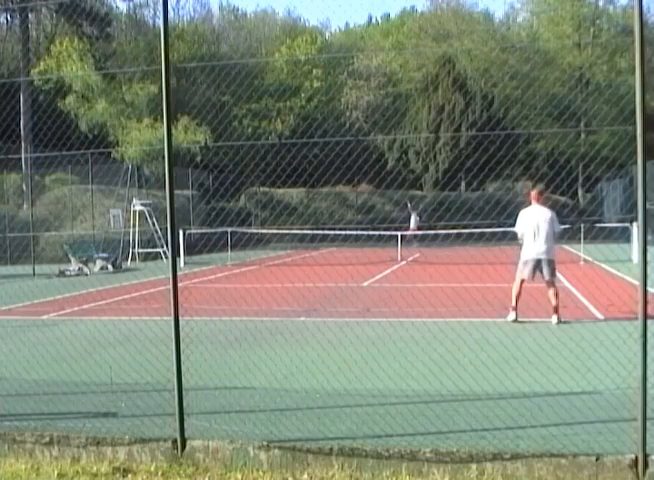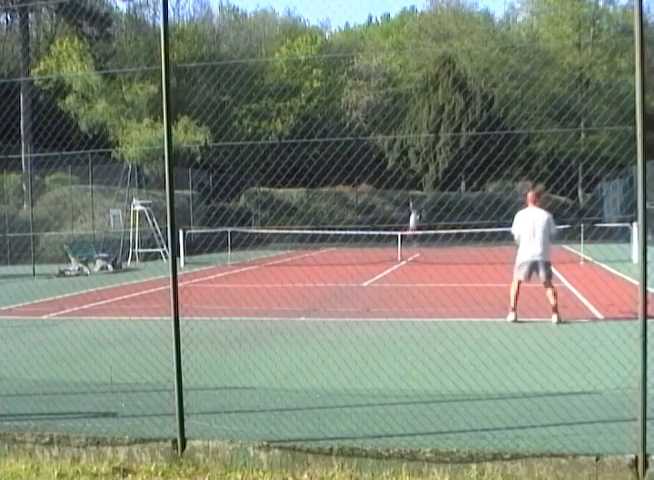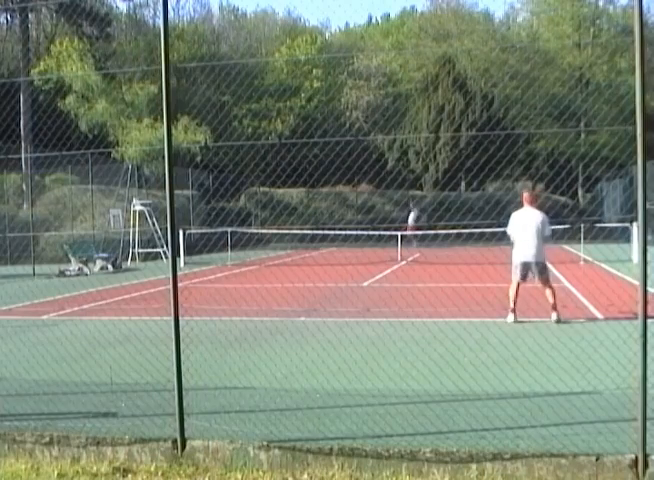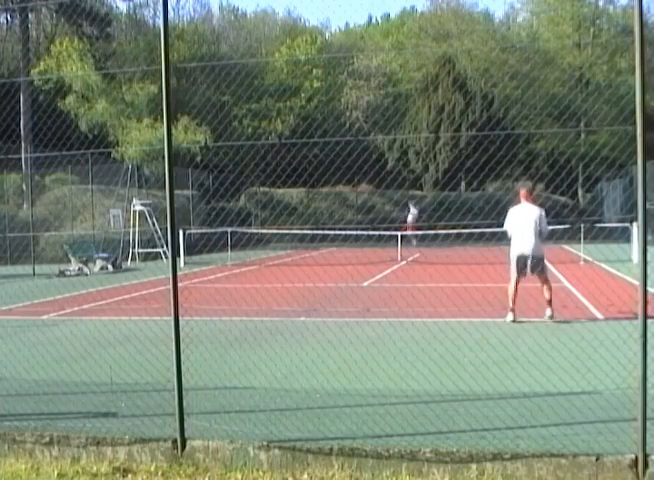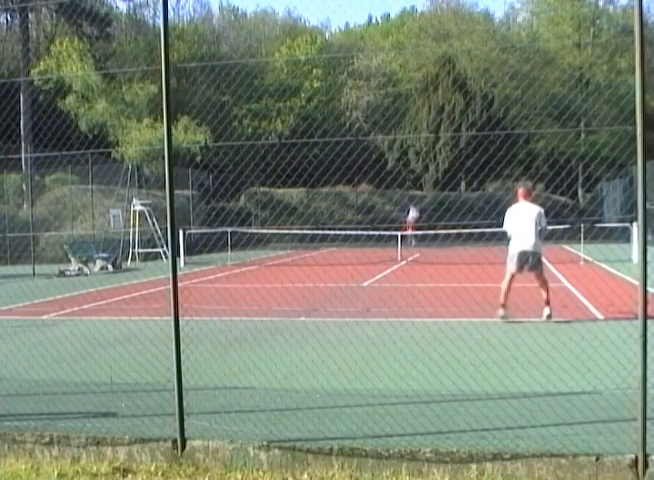
dt=0.1s
person 1, frame 1
left shoulder: (524, 213)
right shoulder: (550, 214)
left elbow: (520, 235)
right elbow: (555, 234)
left hip: (529, 253)
right hip: (547, 254)
left knee: (519, 280)
right knee: (551, 283)
left ankle: (513, 311)
right ankle: (555, 314)
person 1, frame 2
left shoulder: (520, 215)
right shoulder: (546, 215)
left elbow: (517, 236)
right elbow: (552, 235)
left hip: (525, 254)
right hip: (543, 255)
left knee: (516, 281)
right knee: (548, 284)
left ankle: (513, 312)
right ankle: (555, 313)
person 1, frame 3
left shoulder: (515, 215)
right shoulder: (541, 216)
left elbow: (512, 236)
right elbow: (546, 236)
left hip: (519, 255)
right hip: (537, 256)
left knee: (515, 282)
right knee: (546, 284)
left ankle: (512, 313)
right ankle: (554, 312)
person 1, frame 4
left shoulder: (512, 211)
right shoulder: (539, 211)
left elbow: (509, 232)
right elbow: (544, 232)
left hip: (518, 249)
right hip: (535, 250)
left knee: (514, 280)
right knee: (544, 279)
left ankle: (511, 312)
right ankle: (549, 308)
person 1, frame 5
left shoulder: (511, 210)
right shoulder: (538, 209)
left elbow: (508, 231)
right elbow: (543, 229)
left hip: (517, 247)
right hip: (534, 247)
left knee: (509, 276)
right knee: (540, 277)
left ankle: (502, 308)
right ankle: (547, 307)
